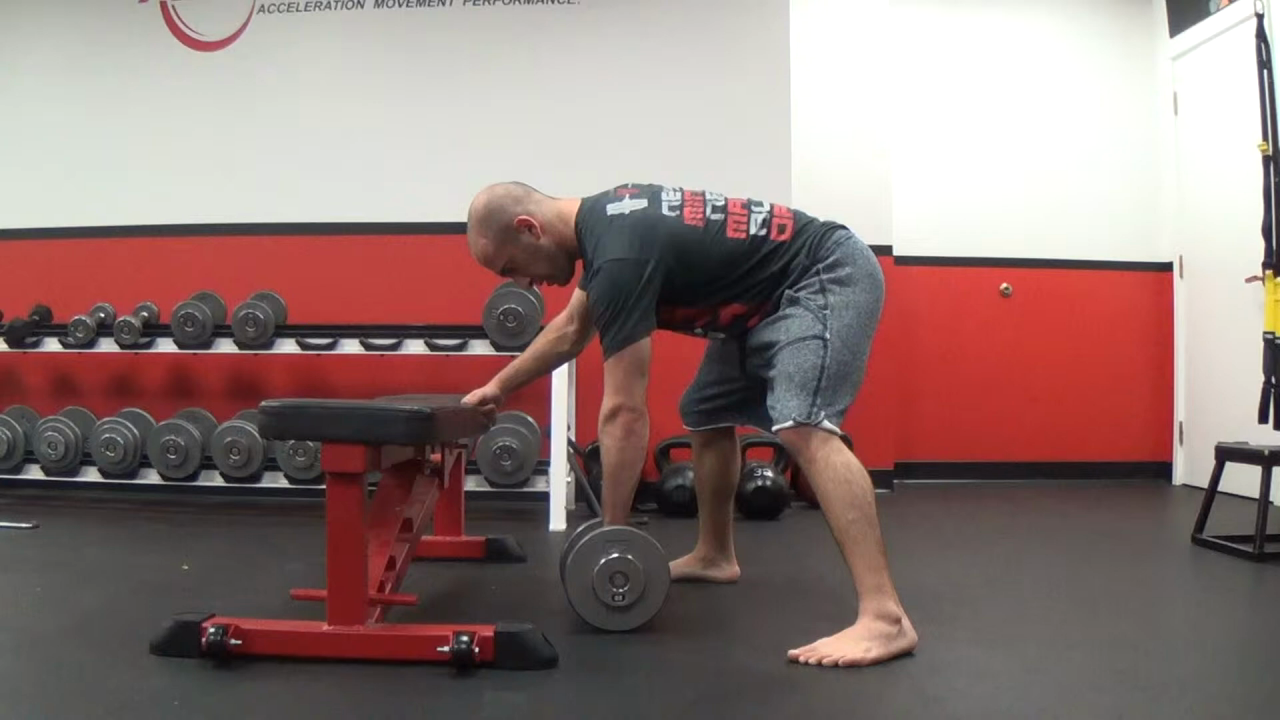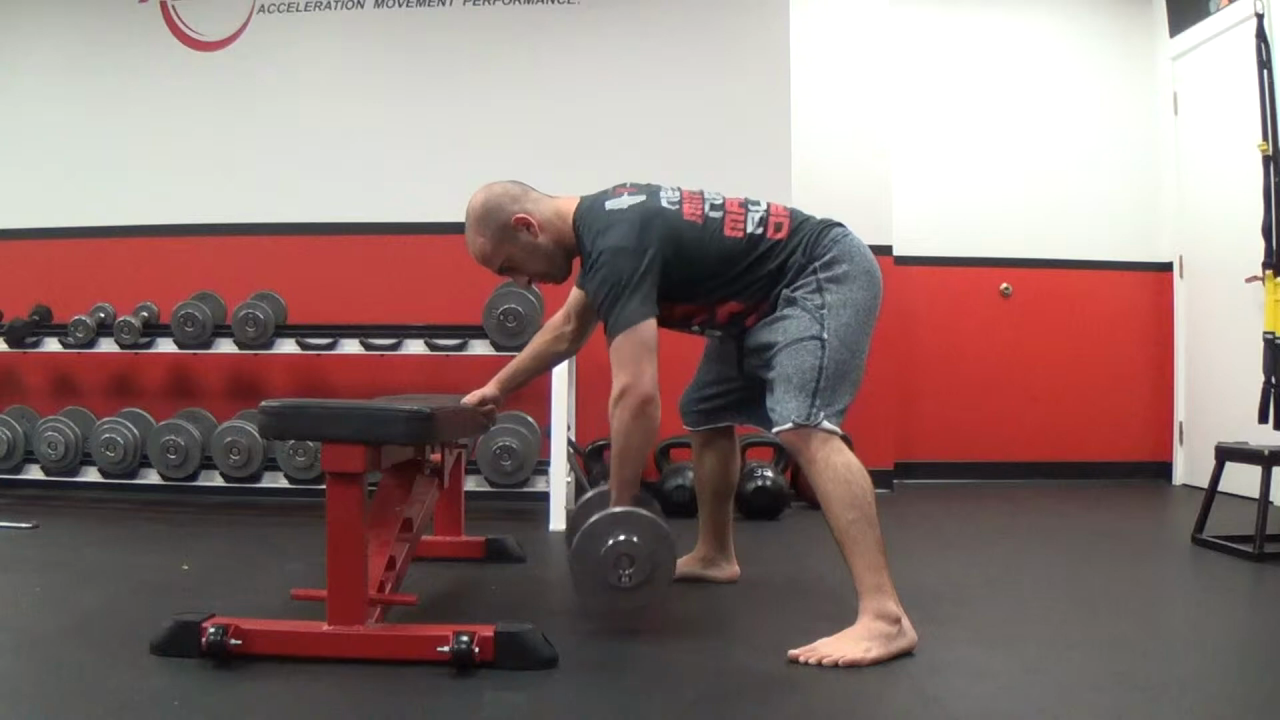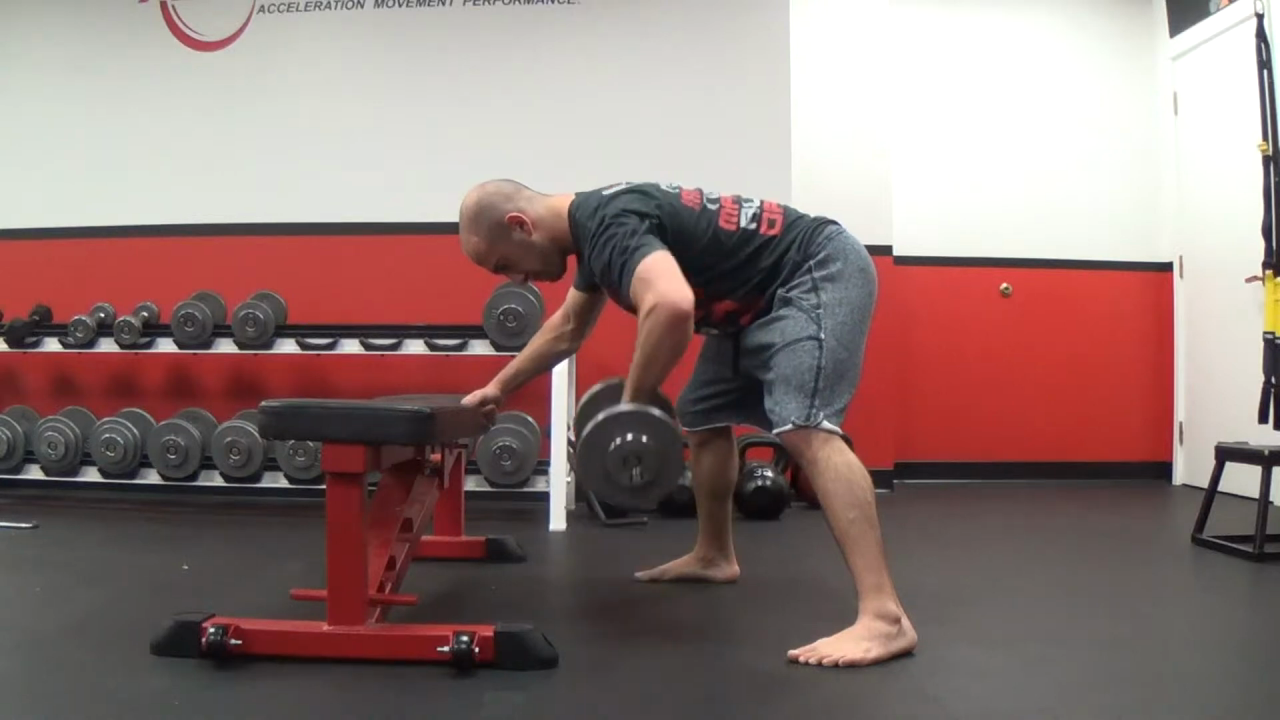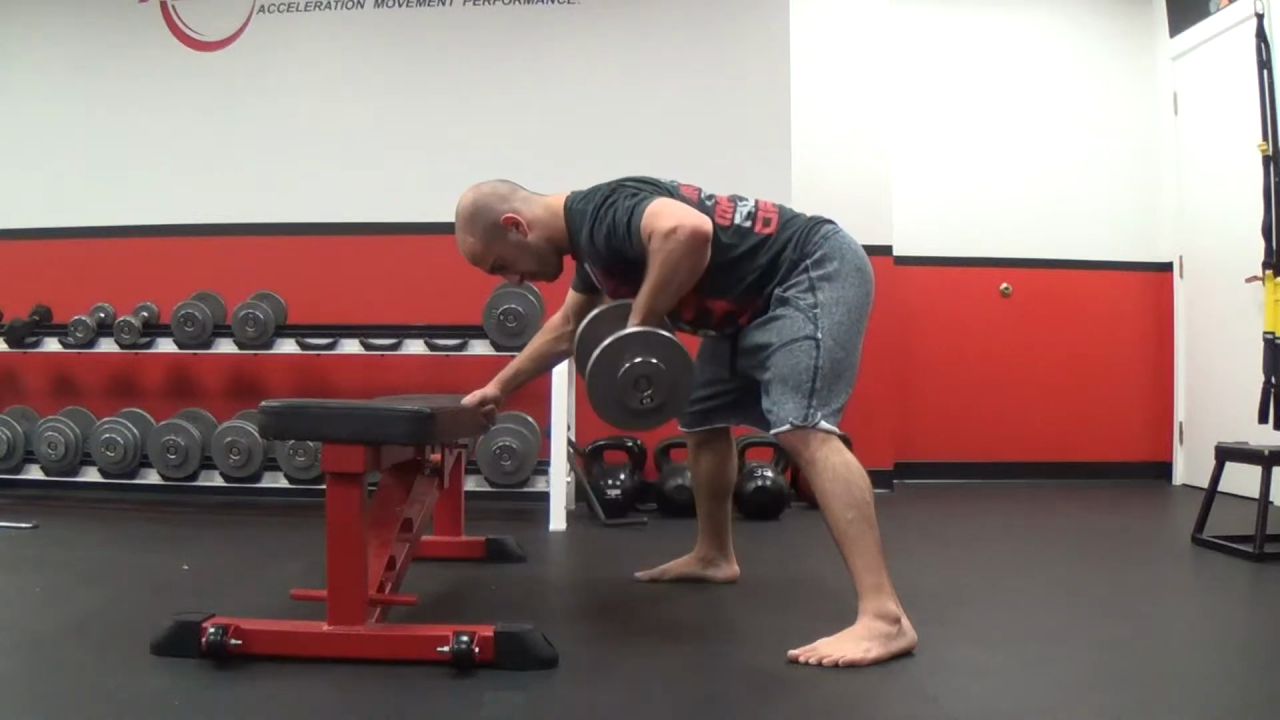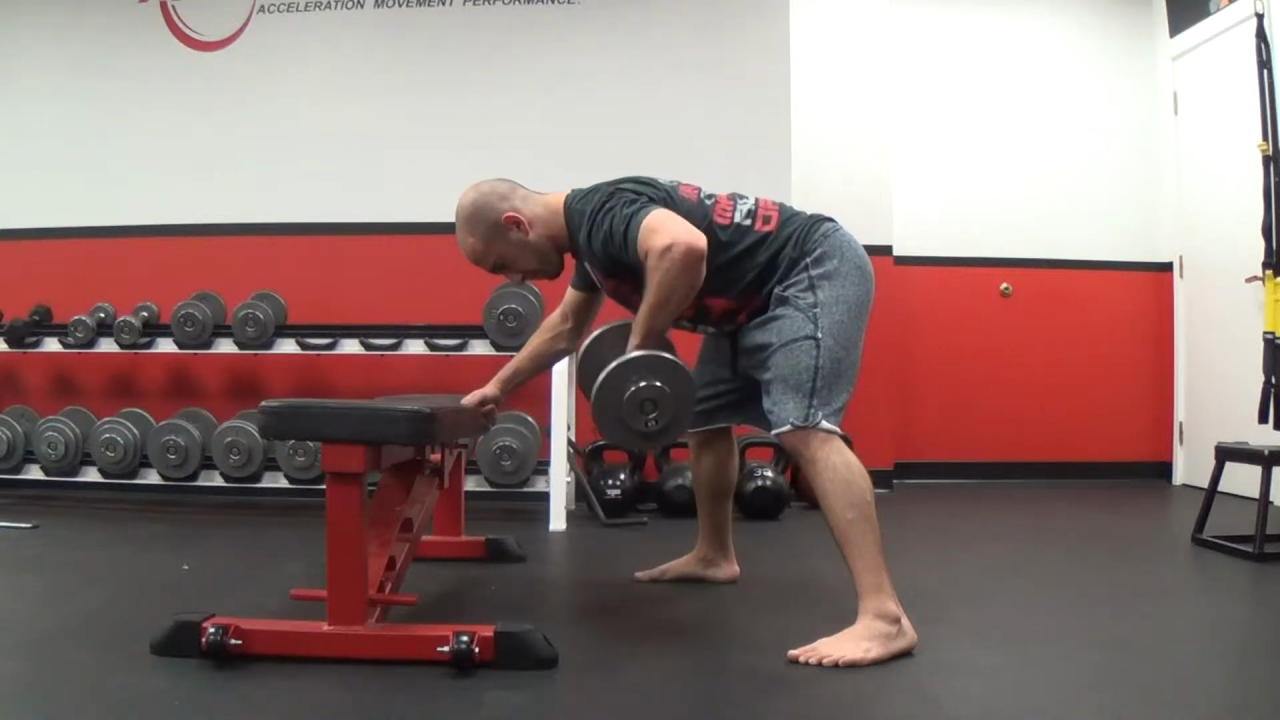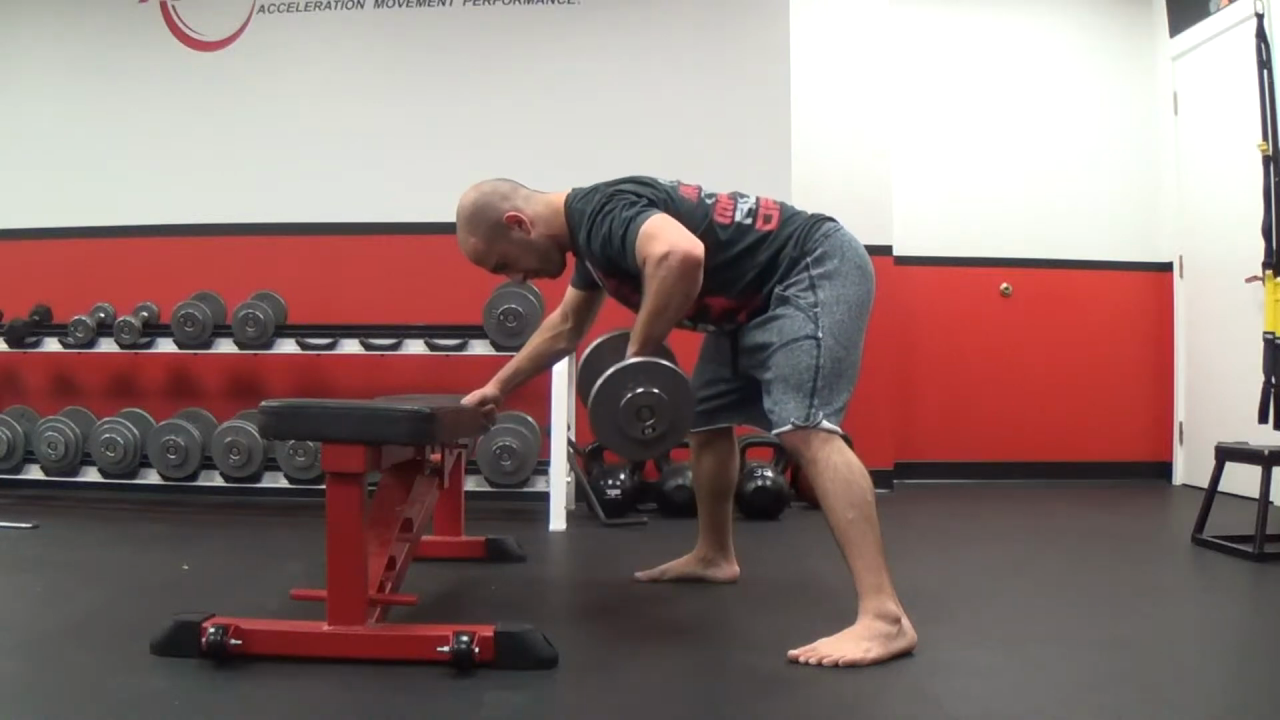
dt=0.3s
person 1, frame 1
left shoulder: (619, 253)
right shoulder: (603, 222)
left elbow: (624, 413)
right elbow: (572, 329)
right wrist: (499, 385)
left hip: (829, 275)
left knee: (803, 429)
right knee: (706, 416)
left ankle: (885, 618)
right ankle: (714, 555)
person 1, frame 2
left shoulder: (617, 245)
right shoulder: (602, 222)
left elbow: (635, 396)
right elbow: (568, 329)
right wrist: (499, 386)
left hip: (825, 276)
right hip: (770, 295)
left knee: (803, 430)
right knee: (706, 416)
left ankle: (884, 617)
right ankle: (714, 555)
person 1, frame 3
left shoulder: (608, 226)
right shoulder: (594, 229)
left elbow: (672, 309)
right elbow: (567, 330)
left wrist: (630, 410)
right wrist: (499, 386)
left hip: (820, 271)
right hip: (762, 298)
left knee: (805, 429)
right knee: (703, 417)
left ankle: (884, 617)
right ankle: (713, 556)
person 1, frame 4
left shoulder: (601, 212)
right shoulder: (592, 231)
left elbow: (690, 231)
right elbow: (567, 329)
left wrist: (637, 328)
right wrist: (499, 387)
left hip: (815, 271)
right hip: (758, 298)
left knee: (803, 430)
right knee: (702, 419)
left ankle: (884, 618)
right ankle: (713, 555)
person 1, frame 5
left shoulder: (602, 214)
right shoulder: (590, 231)
left elbow: (684, 247)
right elbow: (565, 328)
left wrist: (638, 351)
right wrist: (498, 386)
left hip: (815, 269)
right hip: (758, 299)
left knee: (803, 430)
right knee: (705, 419)
left ankle: (884, 617)
right ankle: (713, 556)
person 1, frame 6
left shoulder: (602, 214)
right shoulder: (590, 228)
left elbow: (681, 255)
right elbow: (566, 327)
left wrist: (636, 360)
right wrist: (499, 385)
left hip: (815, 269)
right hip: (759, 297)
left knee: (805, 429)
right knee: (706, 419)
left ankle: (884, 617)
right ankle: (714, 556)
